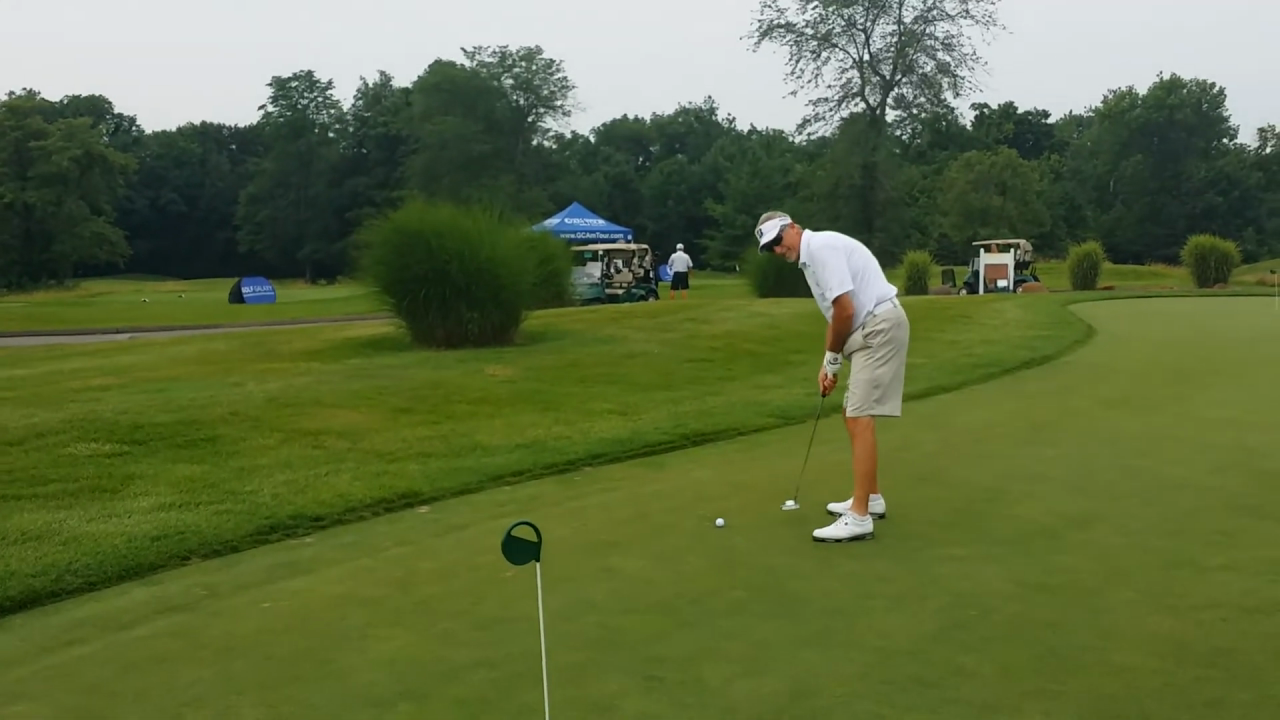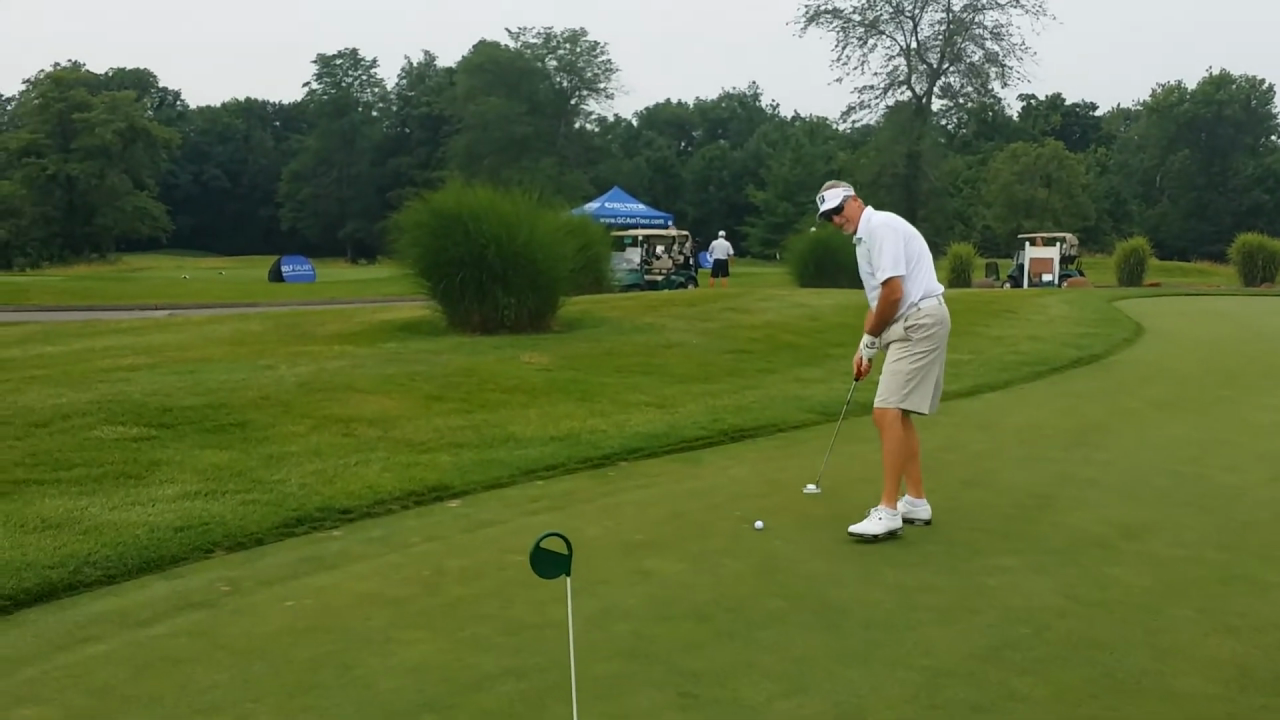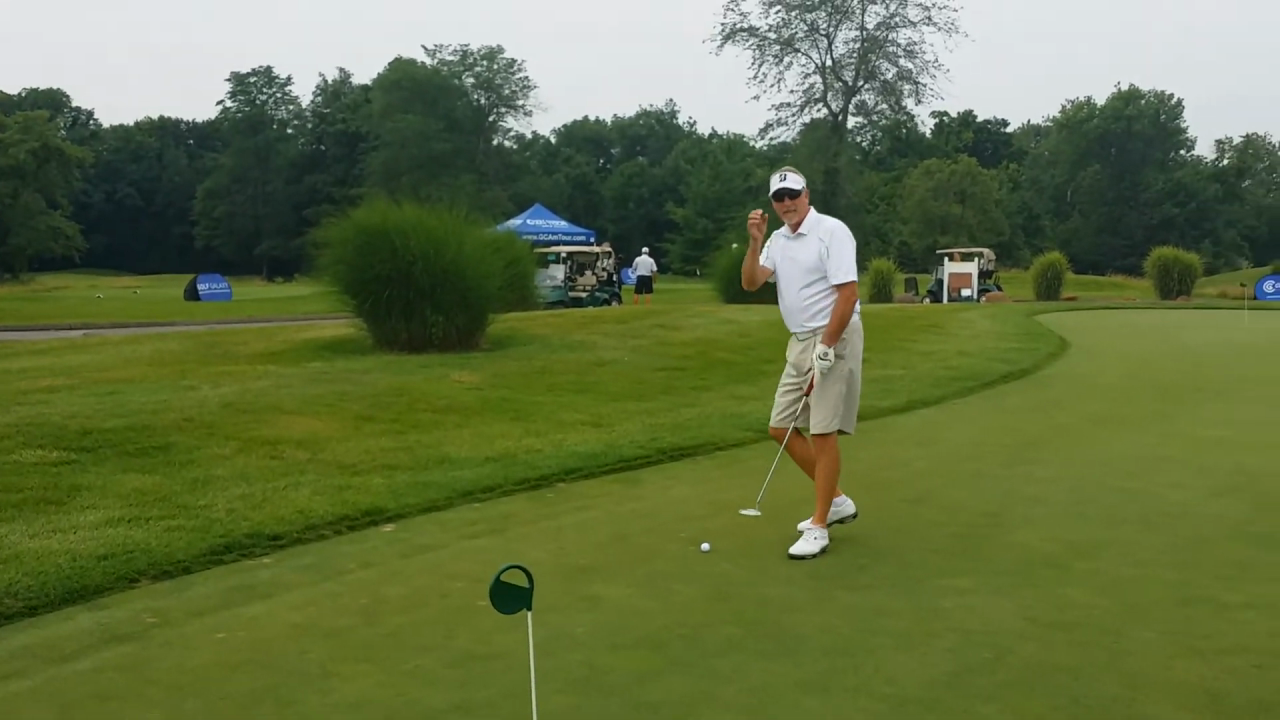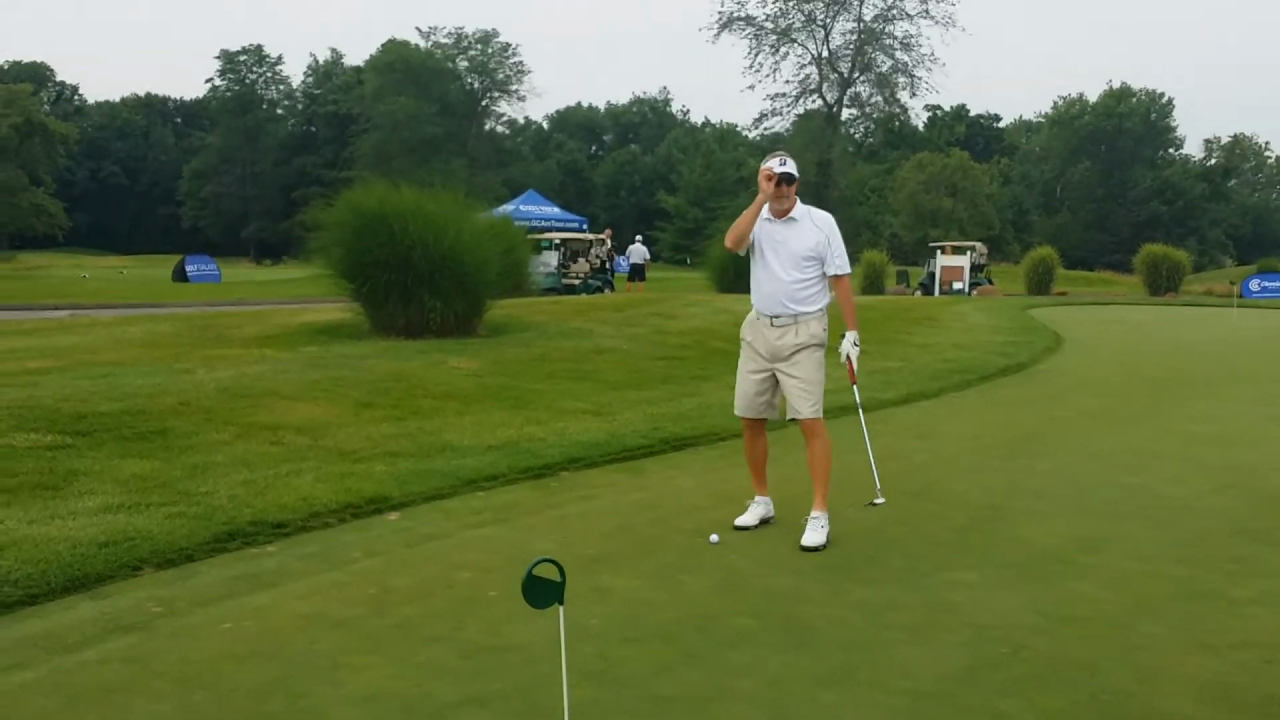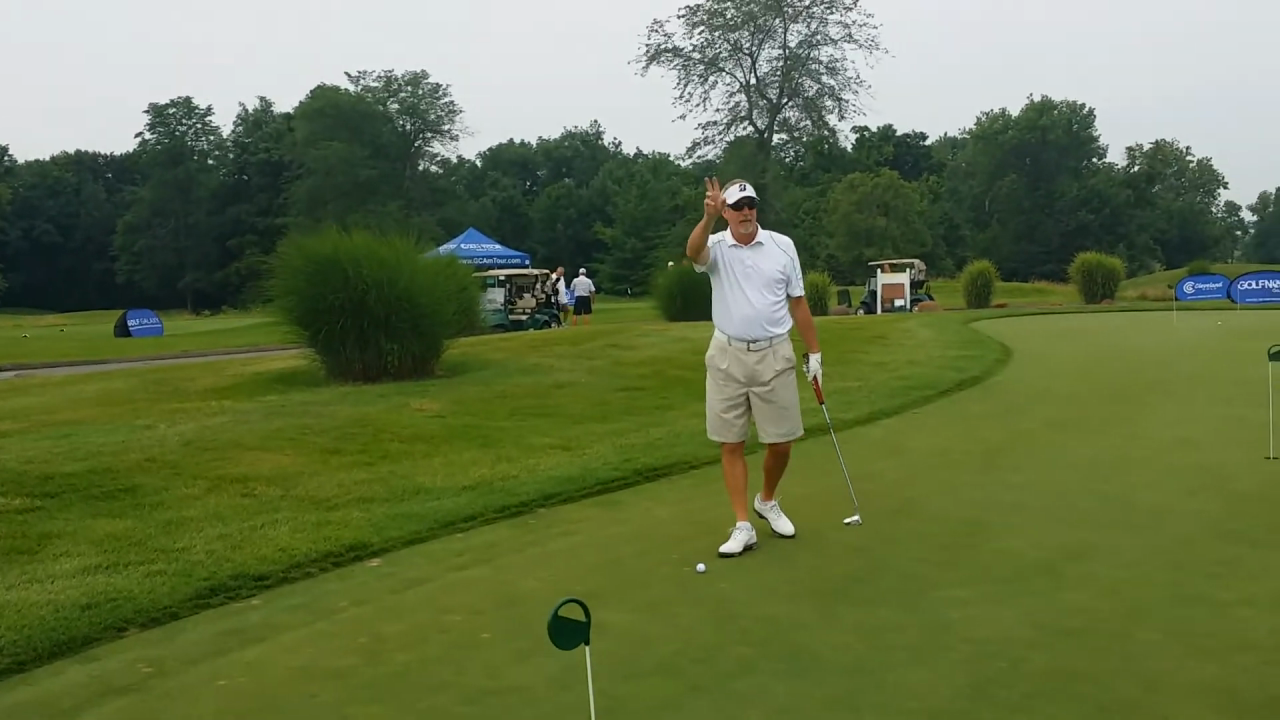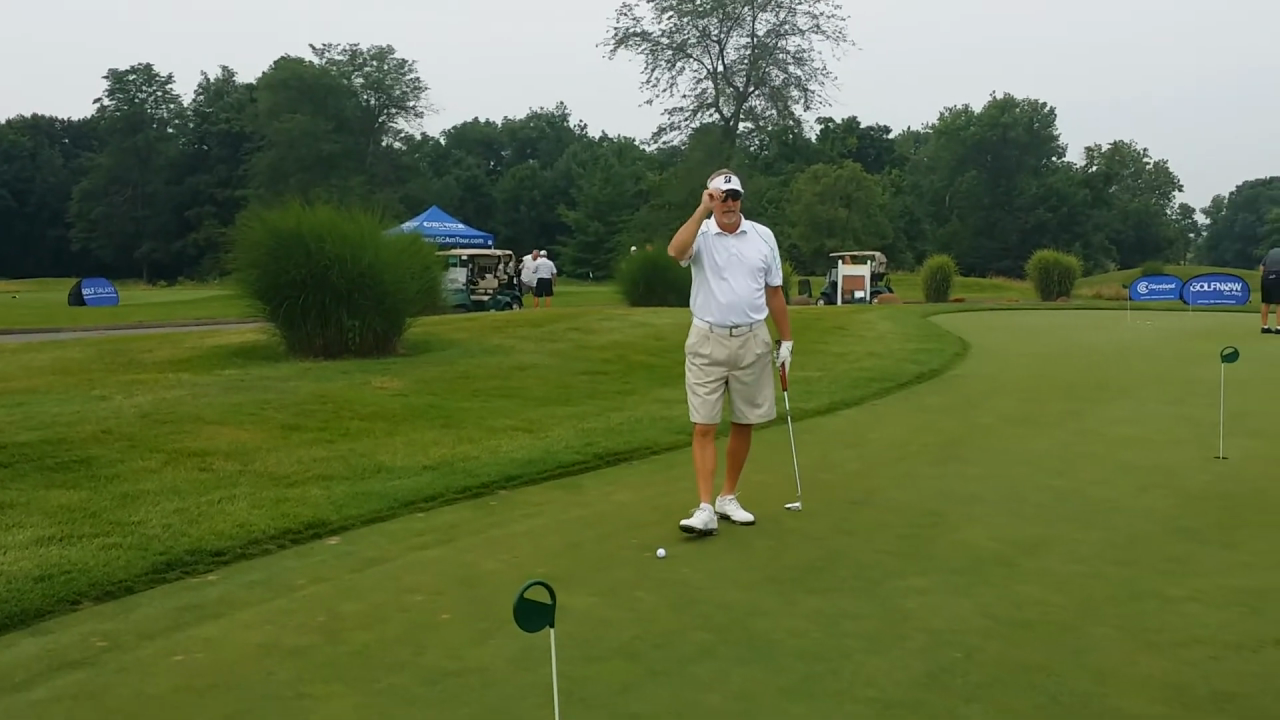
dt=0.5s
person 1, frame 1
left shoulder: (822, 247)
right shoulder: (810, 258)
left elbow: (845, 309)
right elbow: (836, 314)
left wrist: (832, 357)
right wrist: (827, 364)
left hip: (879, 328)
right hip: (870, 331)
left knee: (859, 420)
right knee: (856, 416)
left ankle: (859, 516)
right ankle: (871, 498)
person 1, frame 2
left shoulder: (882, 227)
right shoulder: (865, 238)
left elbow: (894, 293)
right elbow: (878, 299)
left wrist: (870, 338)
right wrist: (864, 347)
left hip: (920, 323)
right hip: (909, 326)
left knee: (886, 412)
right knee: (897, 414)
left ankle: (888, 510)
right ankle: (915, 501)
person 1, frame 3
left shoulder: (832, 230)
right shoulder: (776, 240)
left elbow: (848, 293)
right elbow: (750, 282)
left wrist: (826, 346)
right wrist: (755, 238)
left hip: (833, 343)
right hip: (800, 344)
left knee: (822, 434)
right knee: (779, 429)
left ankle: (817, 527)
right ankle: (837, 501)
person 1, frame 4
left shoulder: (821, 221)
right shoulder: (755, 220)
left elbow: (840, 280)
right elbow: (731, 243)
left wrist: (851, 333)
right wrist: (761, 198)
left hip: (803, 333)
right hip: (757, 331)
left knee: (811, 423)
right knee: (750, 420)
left ankle: (819, 515)
right ankle: (761, 501)
person 1, frame 5
left shoulder: (783, 245)
right shoulder: (715, 247)
left elbow: (798, 304)
right elbow: (693, 251)
left wrist: (814, 353)
right wrist: (709, 215)
left hip: (774, 355)
right hip: (727, 357)
left knee: (780, 442)
right knee: (731, 446)
left ankle: (768, 501)
right ankle: (743, 527)
person 1, frame 6
left shoulder: (763, 236)
right shoulder: (700, 235)
left elbow: (774, 293)
right elbow: (675, 252)
left wrist: (786, 341)
right wrist: (701, 210)
left hip: (752, 341)
right hip: (707, 342)
left knee: (744, 424)
right knee: (704, 427)
left ankle: (728, 498)
right ankle: (705, 509)
